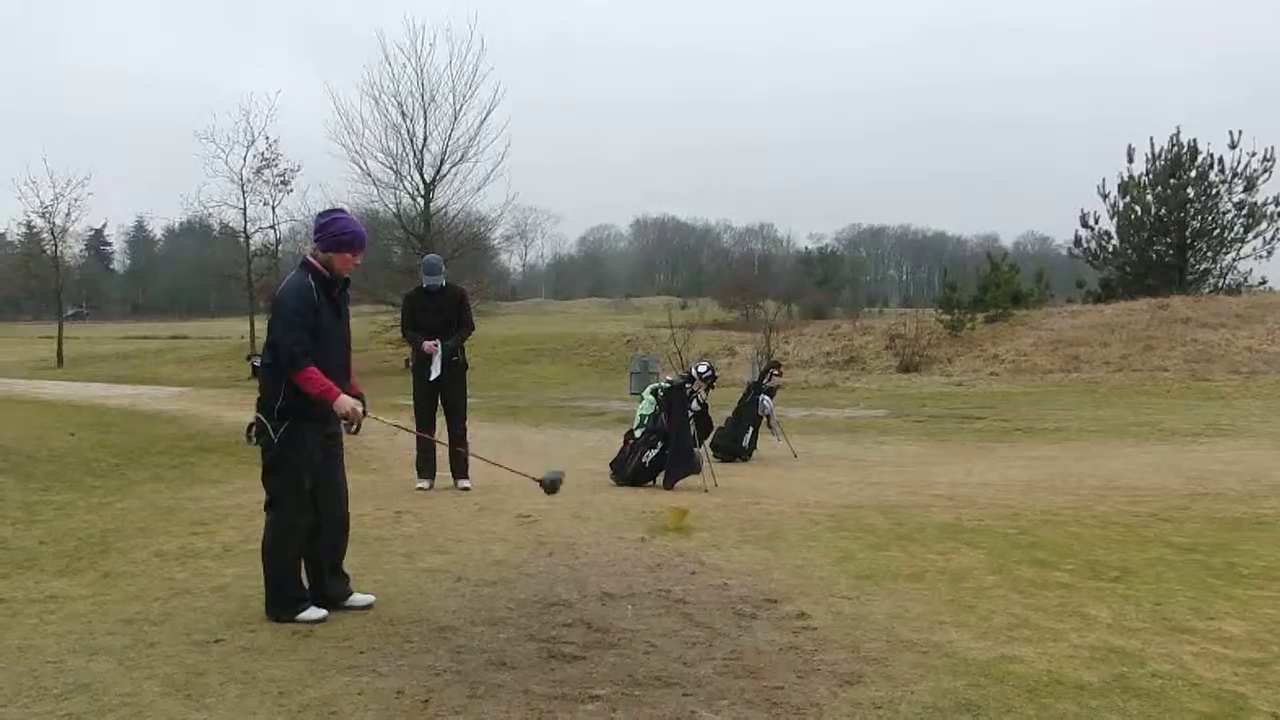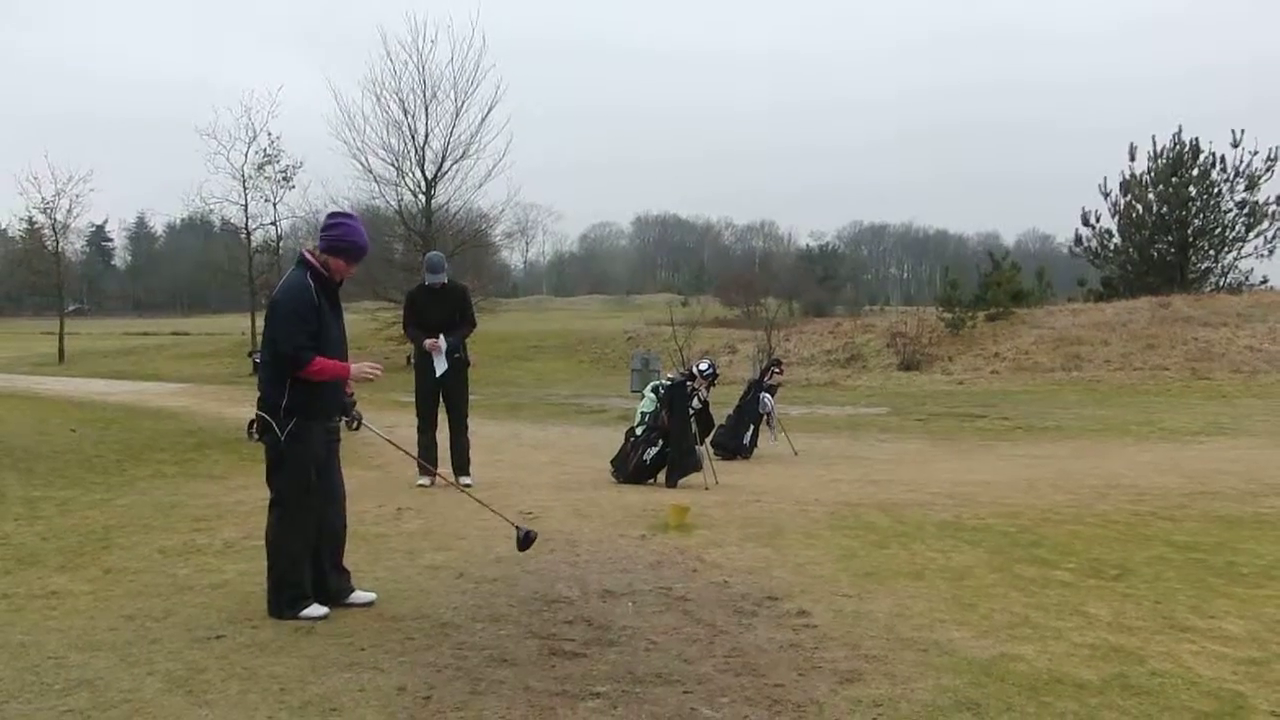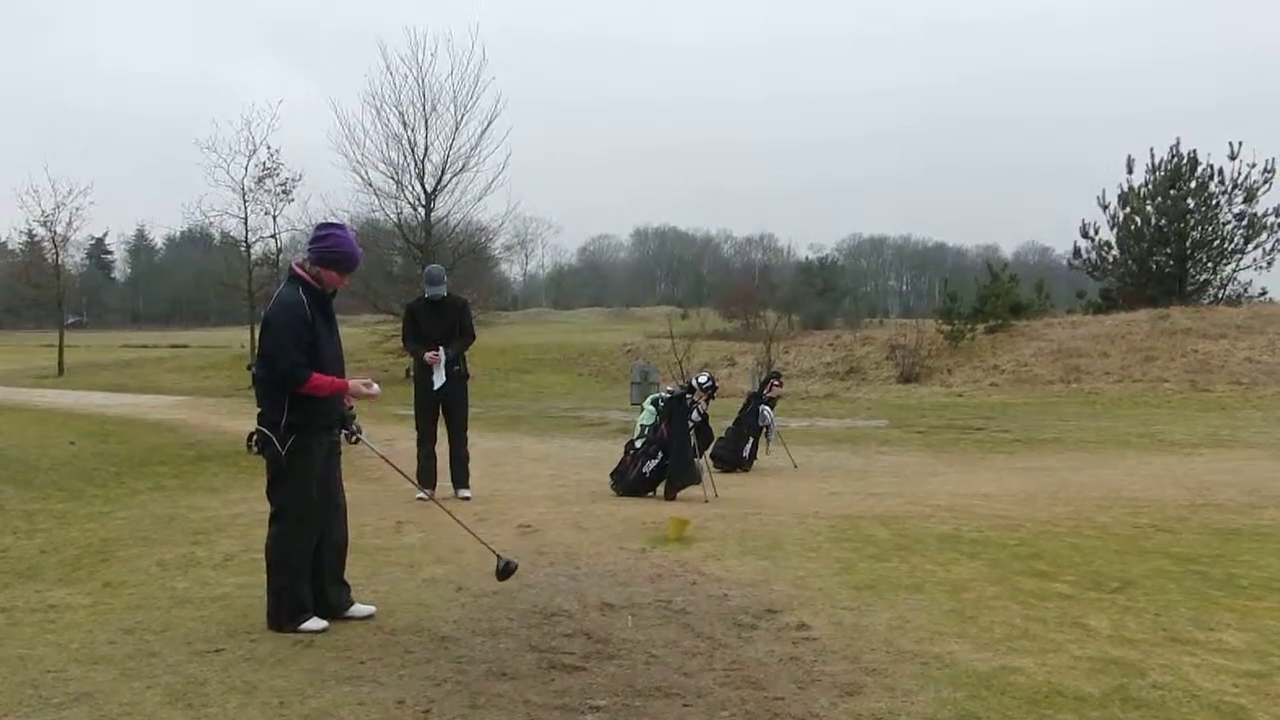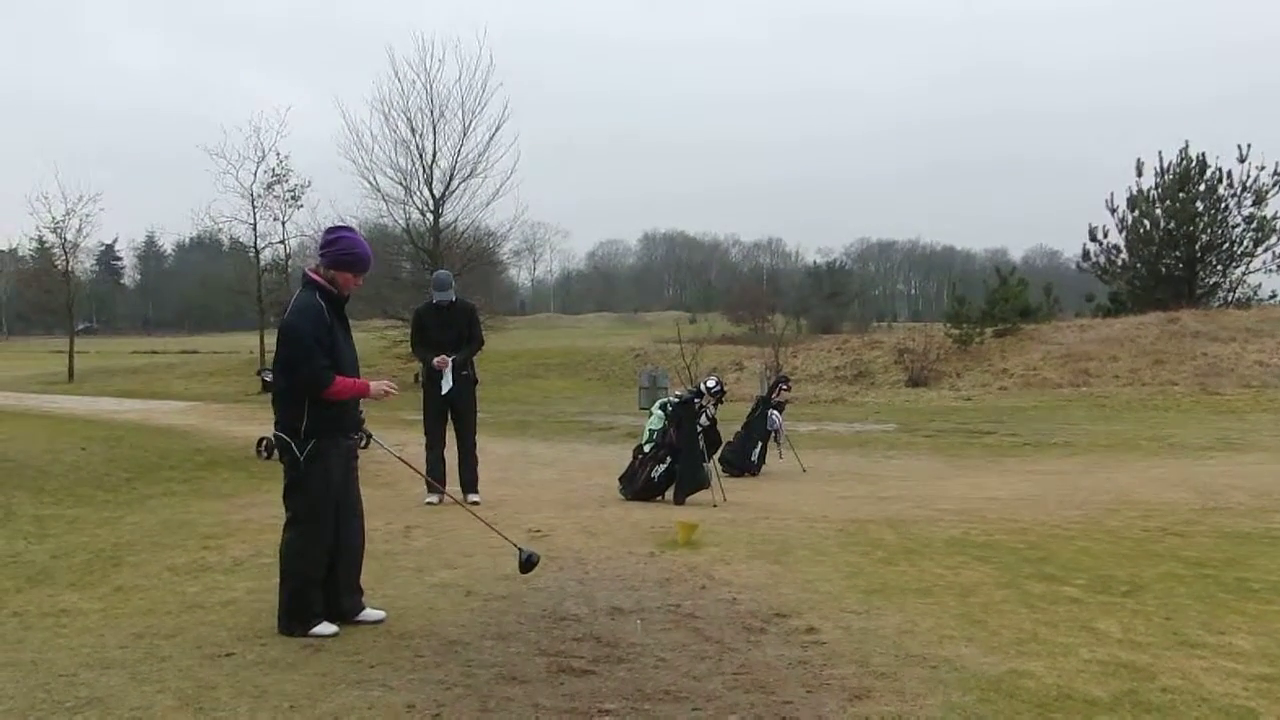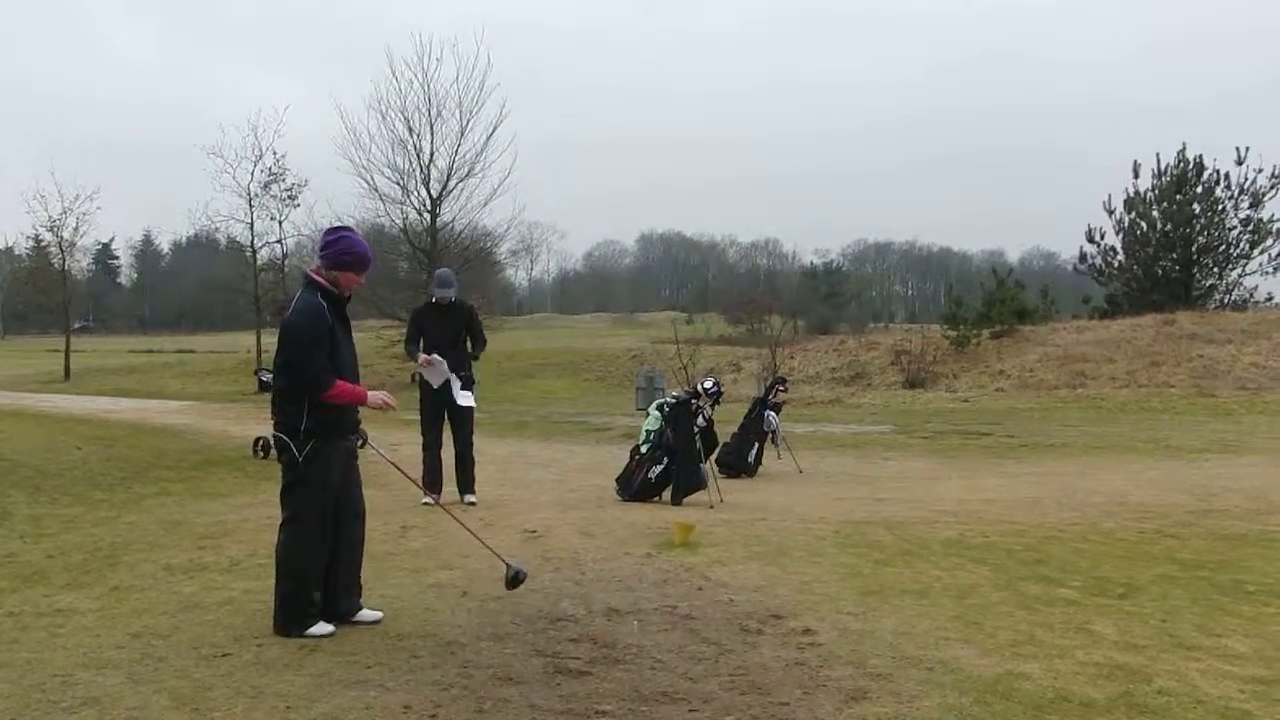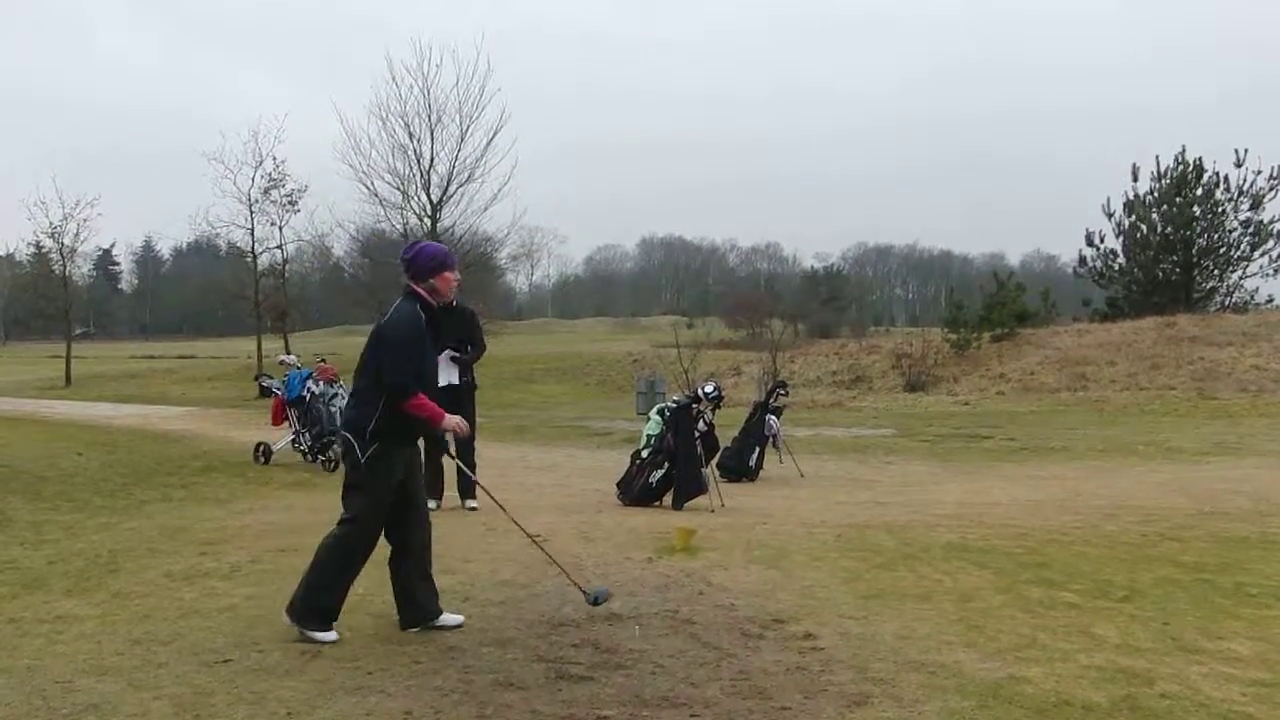
dt=0.7s
person 1, frame 1
left shoulder: (336, 290)
right shoulder: (297, 292)
right elbow: (293, 360)
left wrist: (353, 394)
right wrist: (335, 397)
left hip: (324, 418)
right hip: (290, 420)
left knee: (332, 507)
right knee: (291, 512)
left ankle: (330, 589)
right ankle: (285, 601)
person 1, frame 2
left shoulder: (324, 286)
right shoulder: (296, 290)
right elbow: (296, 358)
left wrist: (341, 392)
right wrist: (347, 372)
left hip: (320, 415)
right hip: (291, 418)
left knee: (329, 503)
right knee: (294, 507)
left ankle: (331, 585)
right ankle: (289, 598)
person 1, frame 3
left shoulder: (318, 299)
right shoulder: (289, 305)
right elbow: (292, 374)
left wrist: (341, 403)
right wrist: (344, 388)
left hip: (321, 429)
right hip: (292, 433)
left knee: (331, 517)
right knee: (295, 521)
left ankle: (331, 598)
right ankle: (288, 611)
person 1, frame 4
left shoulder: (331, 304)
right shoulder: (306, 310)
right elbow: (315, 380)
left wrist: (353, 411)
right wrist: (365, 388)
left hip: (336, 434)
right hip: (309, 438)
left knee: (347, 523)
right knee: (310, 526)
left ankle: (344, 603)
right ankle: (299, 616)
person 1, frame 5
left shoulder: (331, 305)
right shoulder: (307, 311)
right elbow: (315, 381)
left wrist: (352, 415)
right wrist: (364, 397)
left hip: (334, 434)
right hip: (308, 437)
left knee: (348, 519)
right knee: (305, 527)
left ankle: (340, 603)
right ankle: (294, 616)
person 1, frame 6
left shoulder: (422, 317)
right shoulder: (403, 321)
right elbow: (400, 390)
left wrist: (435, 421)
right wrist: (441, 418)
left hip: (400, 439)
right hip: (374, 439)
left knee: (412, 527)
right knee: (360, 526)
left ankle: (420, 610)
right ankle: (309, 611)
person 2, frame 1
left shoulder: (457, 294)
right shoulder: (412, 298)
left elbow: (468, 326)
right elbow: (407, 330)
left wrist: (450, 345)
right wrist: (421, 343)
left hip: (453, 362)
right hip: (423, 364)
left knee: (457, 421)
right knee: (424, 421)
left ankle: (461, 474)
right ankle: (425, 475)
person 2, frame 2
left shoulder: (460, 291)
right shoulder: (414, 295)
left elbow: (469, 323)
right elbow: (409, 327)
left wrist: (451, 341)
right wrist: (423, 341)
left hip: (455, 359)
right hip: (425, 361)
left knee: (458, 417)
right knee: (426, 418)
left ankle: (462, 471)
right ankle: (426, 471)
person 2, frame 3
left shoulder: (459, 304)
right shoulder: (414, 308)
left elbow: (468, 336)
right elbow: (408, 340)
left wrist: (450, 353)
right wrist: (423, 354)
left hip: (454, 372)
right hip: (424, 374)
left knee: (458, 431)
right knee: (425, 432)
left ankle: (461, 484)
right ankle: (426, 484)
person 2, frame 4
left shoulder: (467, 309)
right shoulder: (422, 313)
left elbow: (477, 342)
right elbow: (417, 346)
left wrist: (457, 359)
right wrist: (431, 360)
left hip: (463, 377)
right hip: (433, 379)
left knee: (467, 436)
right knee: (434, 437)
left ankle: (470, 489)
right ankle: (435, 489)
person 2, frame 5
left shoulder: (466, 310)
right shoulder: (421, 312)
left elbow: (479, 339)
right elbow: (410, 343)
left wrist: (475, 353)
right wrist: (418, 356)
left hip: (460, 378)
right hip: (430, 380)
left knee: (464, 437)
right knee: (431, 438)
left ankle: (467, 489)
right ankle: (431, 489)
person 2, frame 6
left shoulder: (467, 315)
left elbow: (479, 346)
left wrist: (465, 358)
left hip: (462, 384)
left knee: (465, 440)
right knee: (433, 441)
left ankle: (468, 494)
right ankle: (433, 495)
